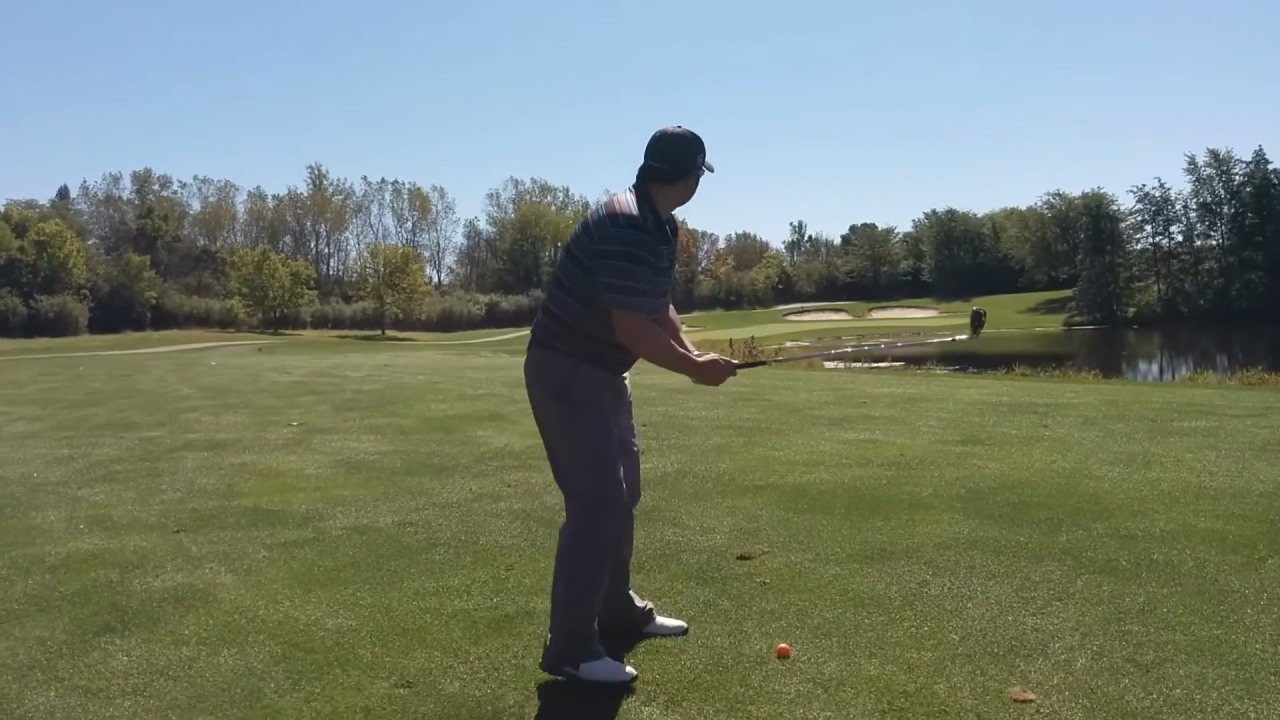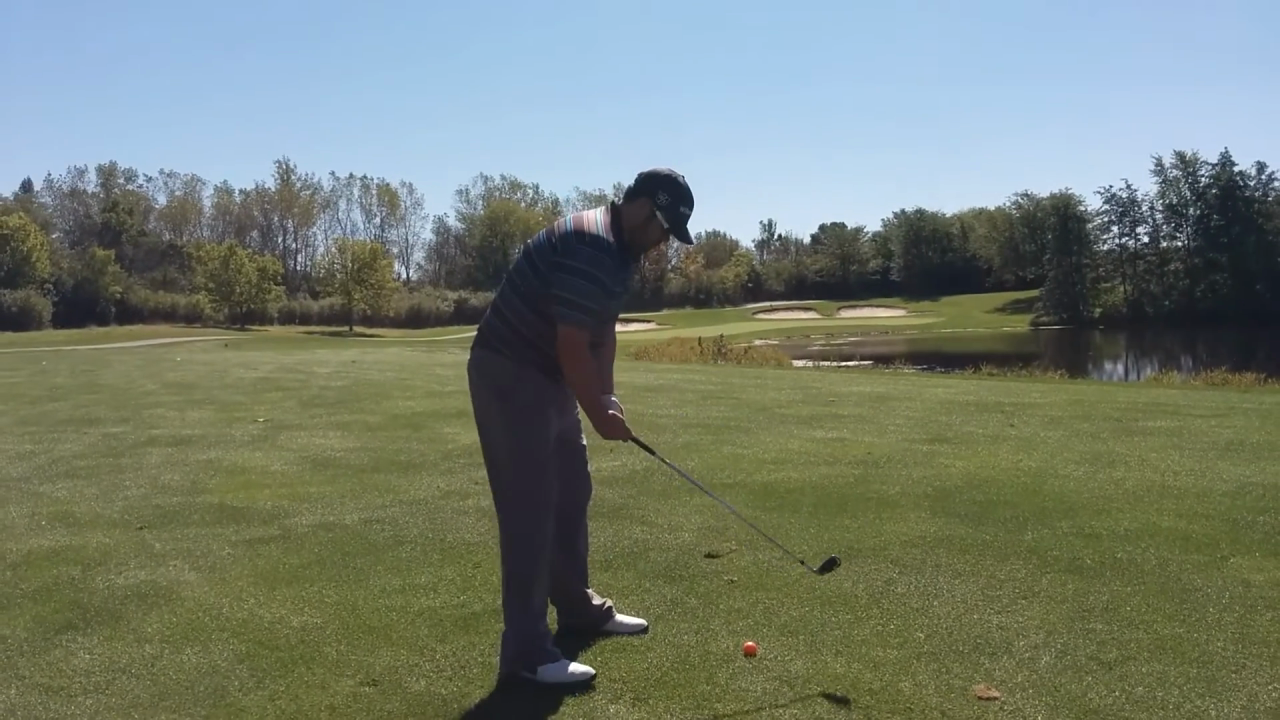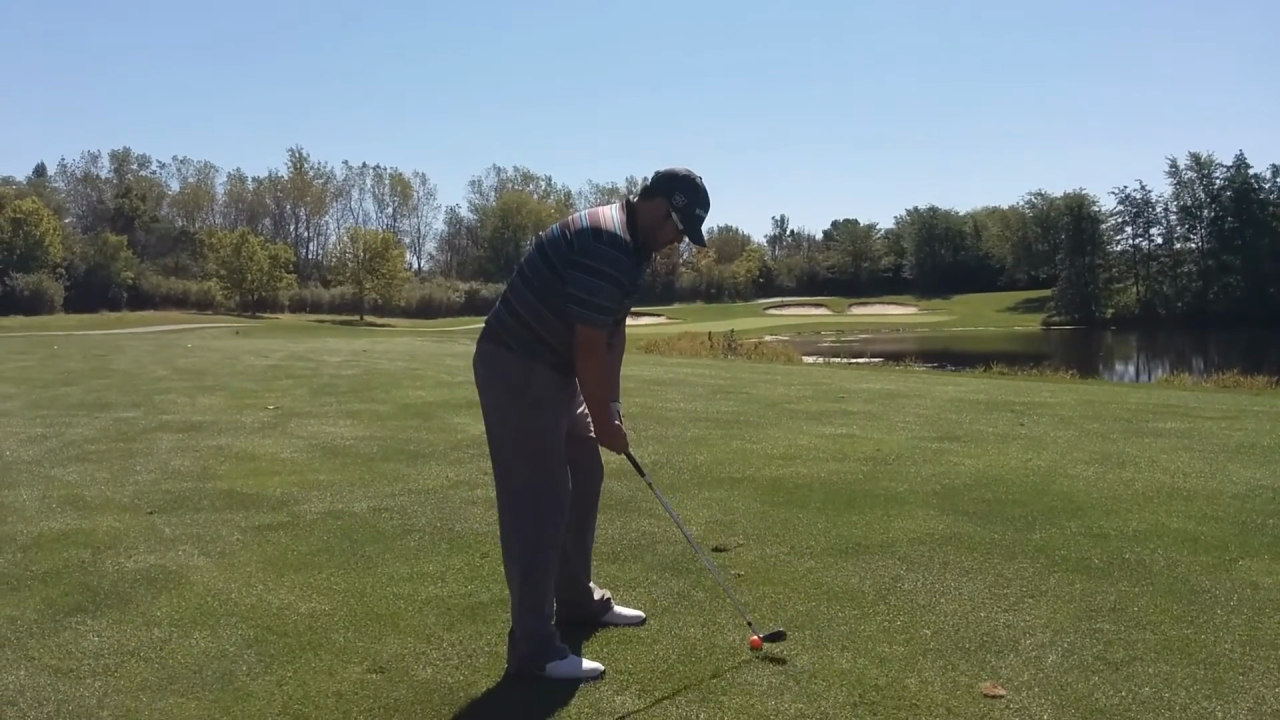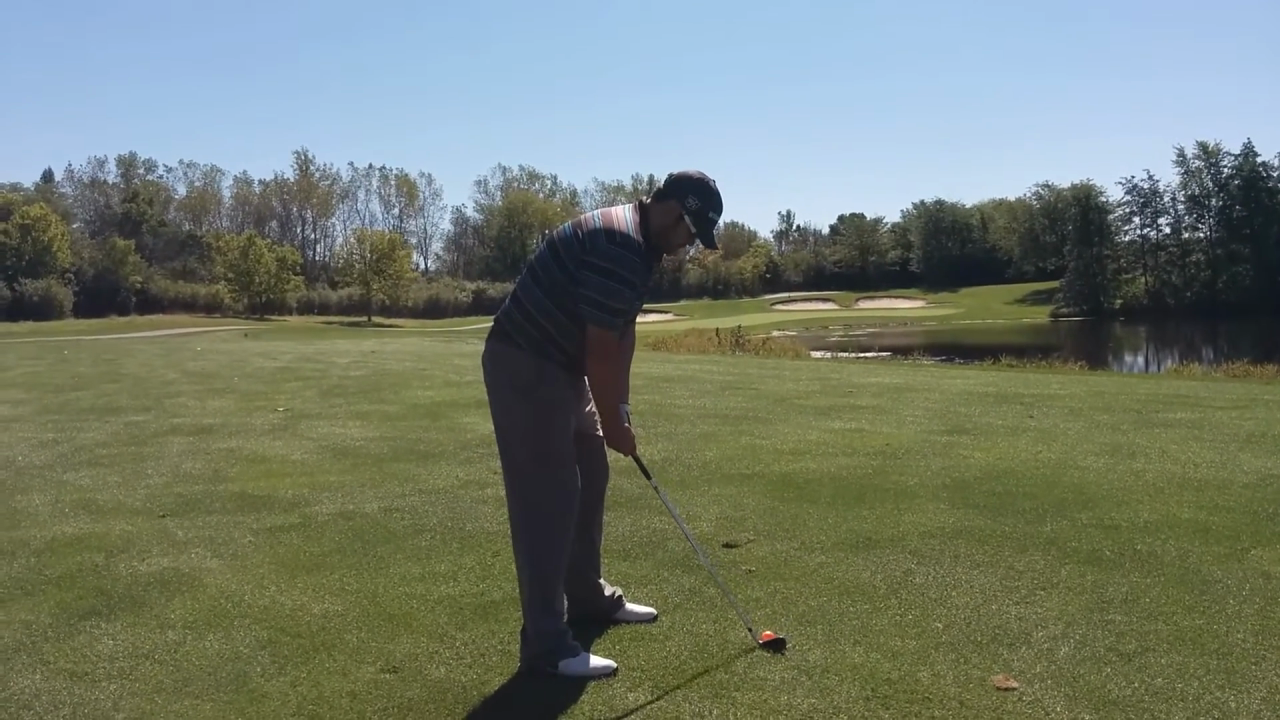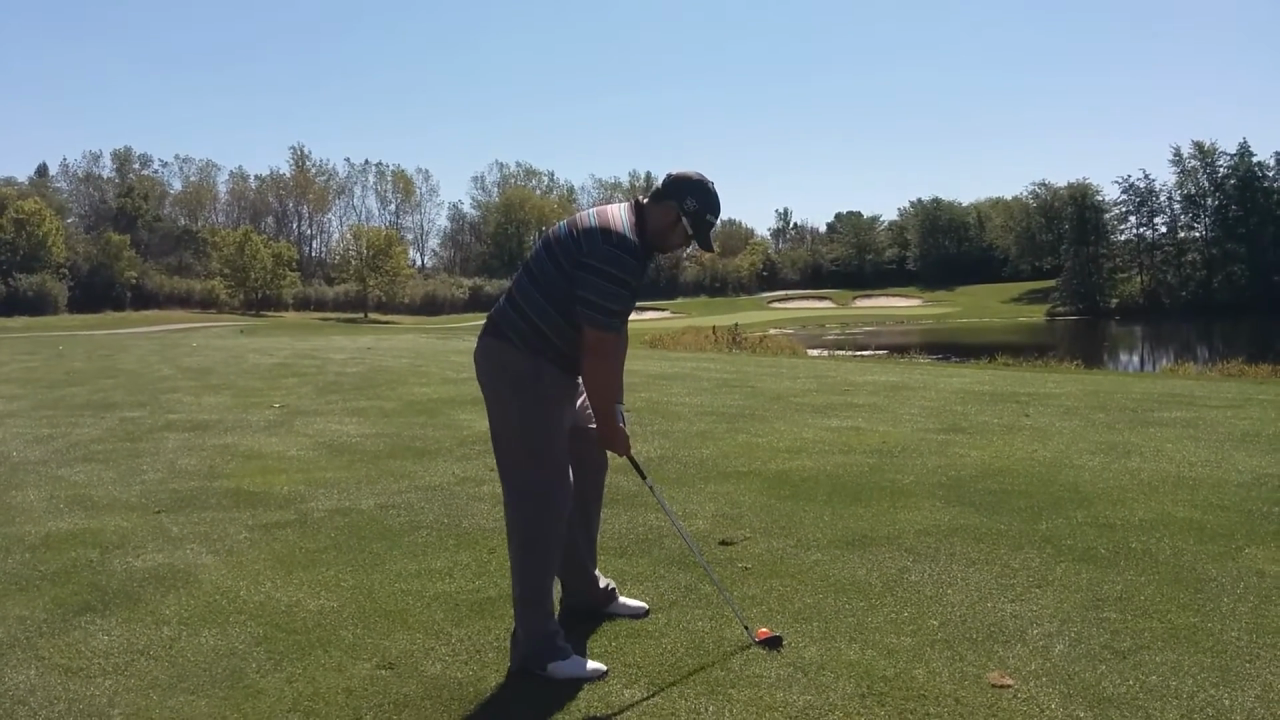
dt=1s
person 1, frame 1
left shoulder: (657, 225)
right shoulder: (628, 226)
left elbow: (656, 307)
right elbow: (631, 327)
left wrist: (691, 352)
right wrist: (693, 368)
left hip: (601, 372)
right hip: (566, 371)
left knee: (619, 493)
right knee: (596, 500)
left ankle: (617, 606)
right ankle: (570, 645)
person 1, frame 2
left shoulder: (618, 248)
right shoulder: (590, 245)
left elbow: (601, 330)
right elbow: (572, 344)
left wrist: (607, 398)
right wrist: (598, 414)
left hip: (545, 373)
right hip: (508, 372)
left knee: (571, 490)
right knee: (531, 500)
left ankle: (576, 605)
right ankle: (525, 645)
person 1, frame 3
left shoulder: (629, 244)
right shoulder: (606, 244)
left elbow: (612, 333)
right elbow: (590, 347)
left wrist: (611, 407)
right wrist: (604, 421)
left hip: (552, 367)
right hip: (516, 367)
left knee: (582, 479)
right knee: (538, 499)
left ankle: (576, 598)
right ankle: (532, 644)
person 1, frame 4
left shoulder: (637, 243)
right shoulder: (619, 245)
left elbow: (621, 334)
right elbow: (601, 348)
left wrist: (620, 409)
right wrist: (613, 423)
left hip: (560, 365)
right hip: (525, 366)
left knee: (589, 478)
right knee: (548, 496)
left ankle: (588, 595)
right ankle: (545, 642)
person 1, frame 5
left shoulder: (632, 240)
right shoulder: (615, 244)
left elbow: (613, 334)
right elbow: (598, 348)
left wrist: (614, 408)
right wrist: (609, 421)
left hip: (553, 361)
right hip: (518, 361)
left knee: (587, 467)
right knee: (542, 493)
left ankle: (584, 588)
right ankle: (535, 641)
